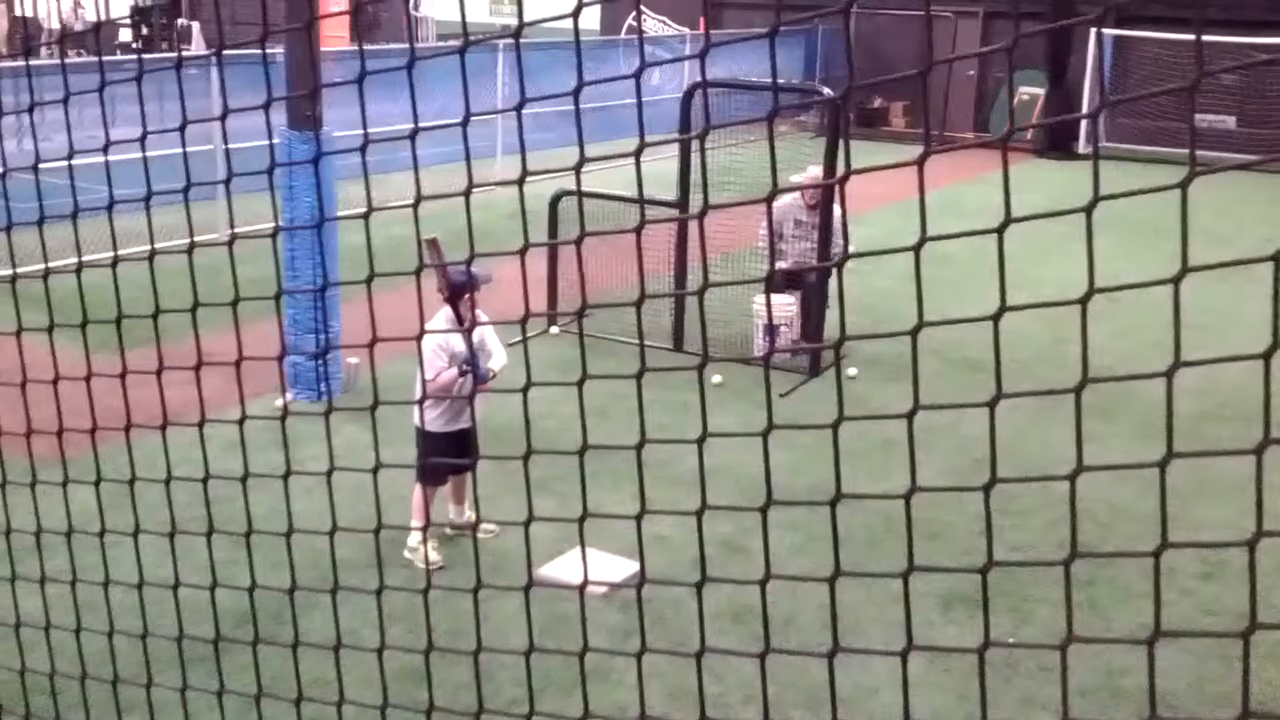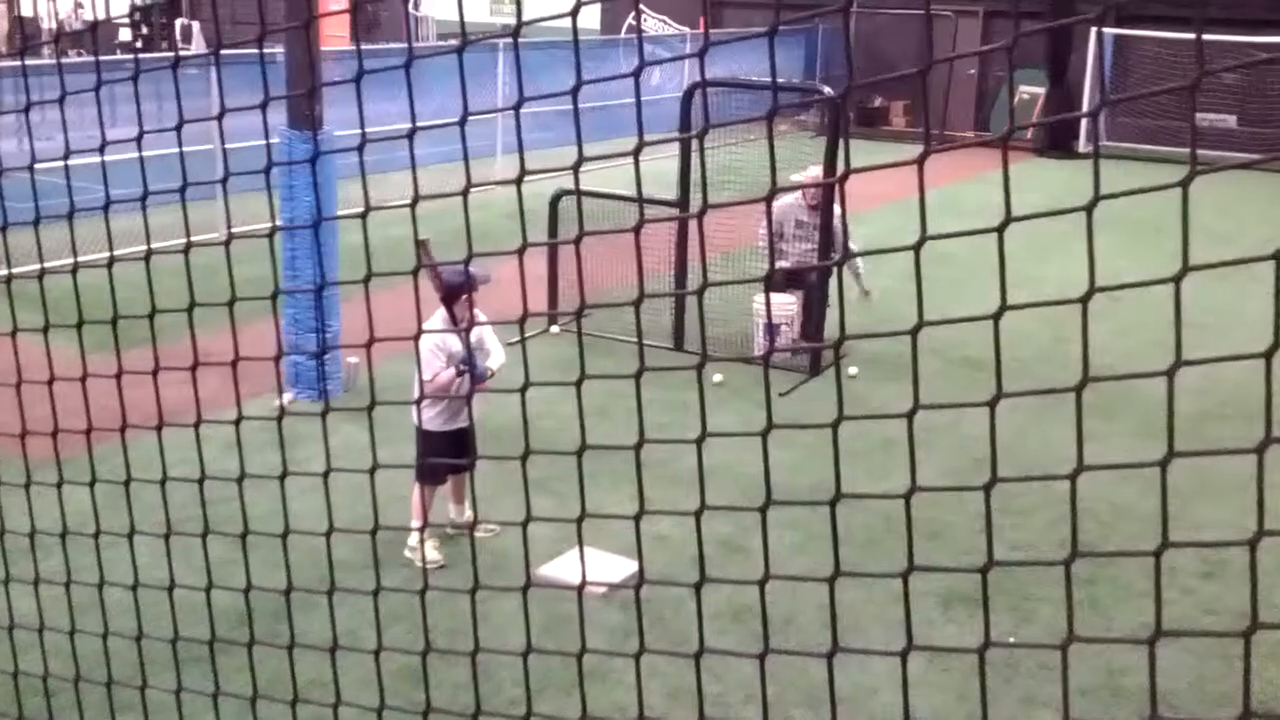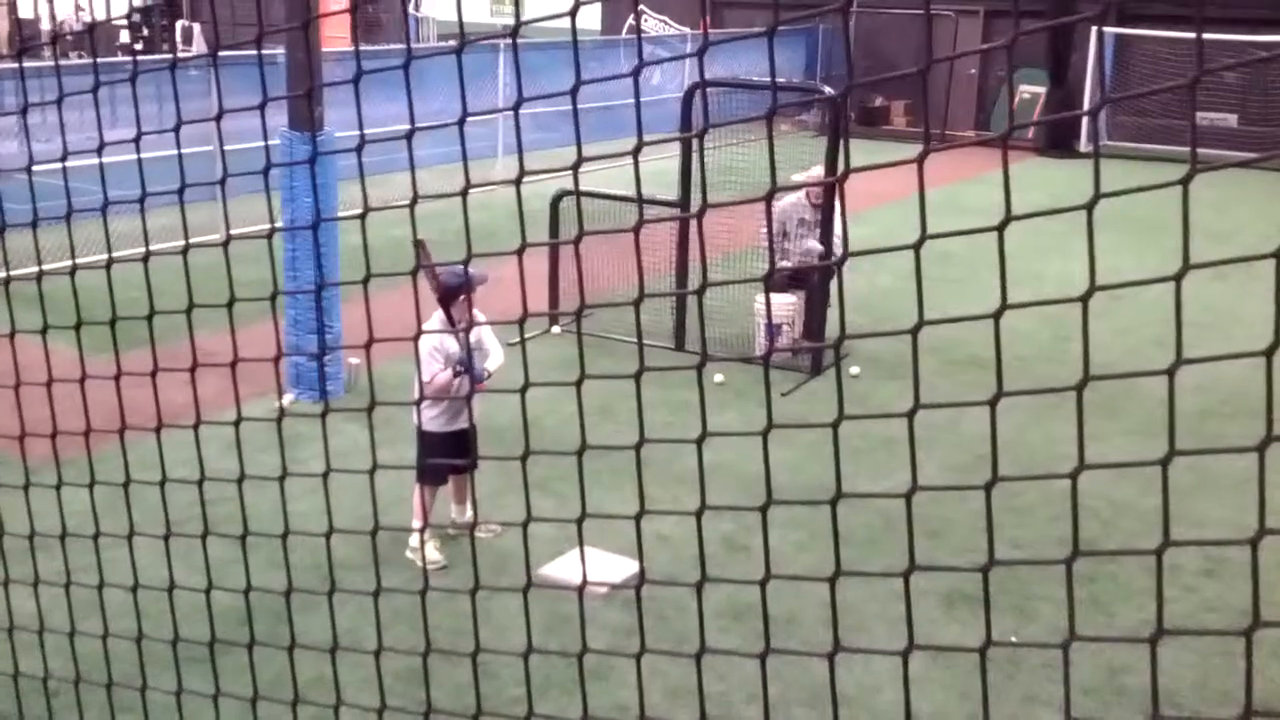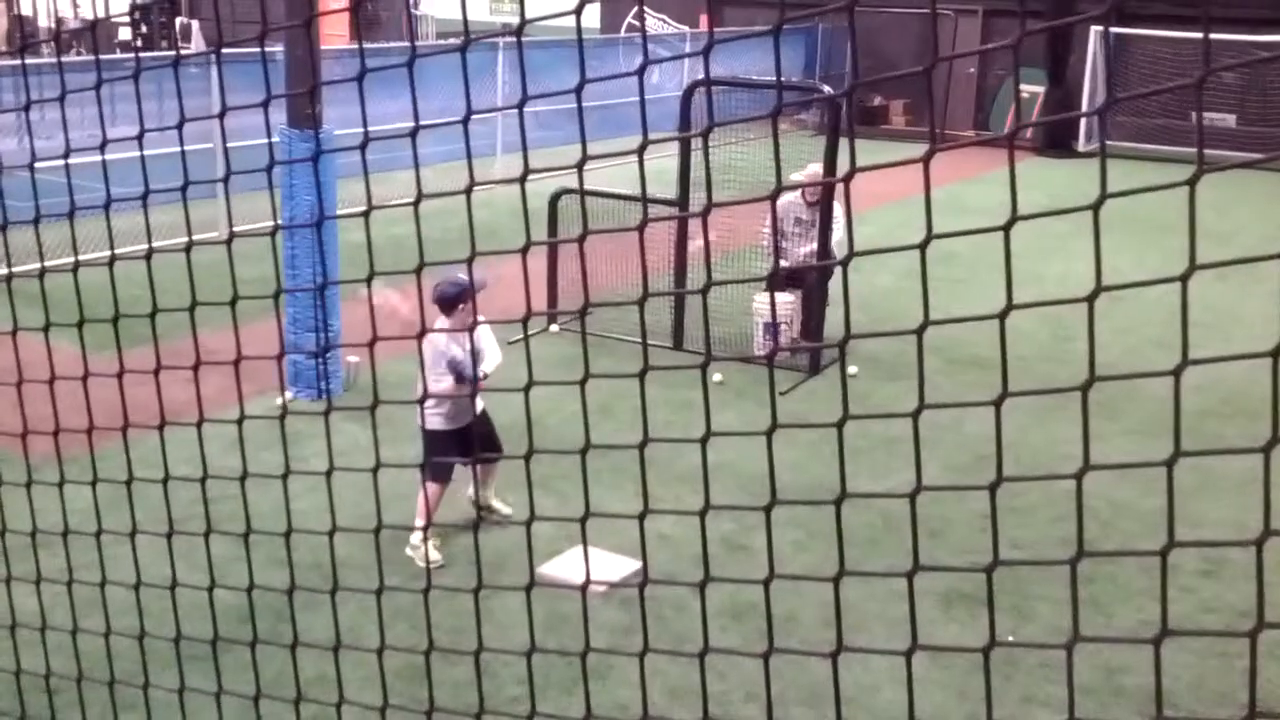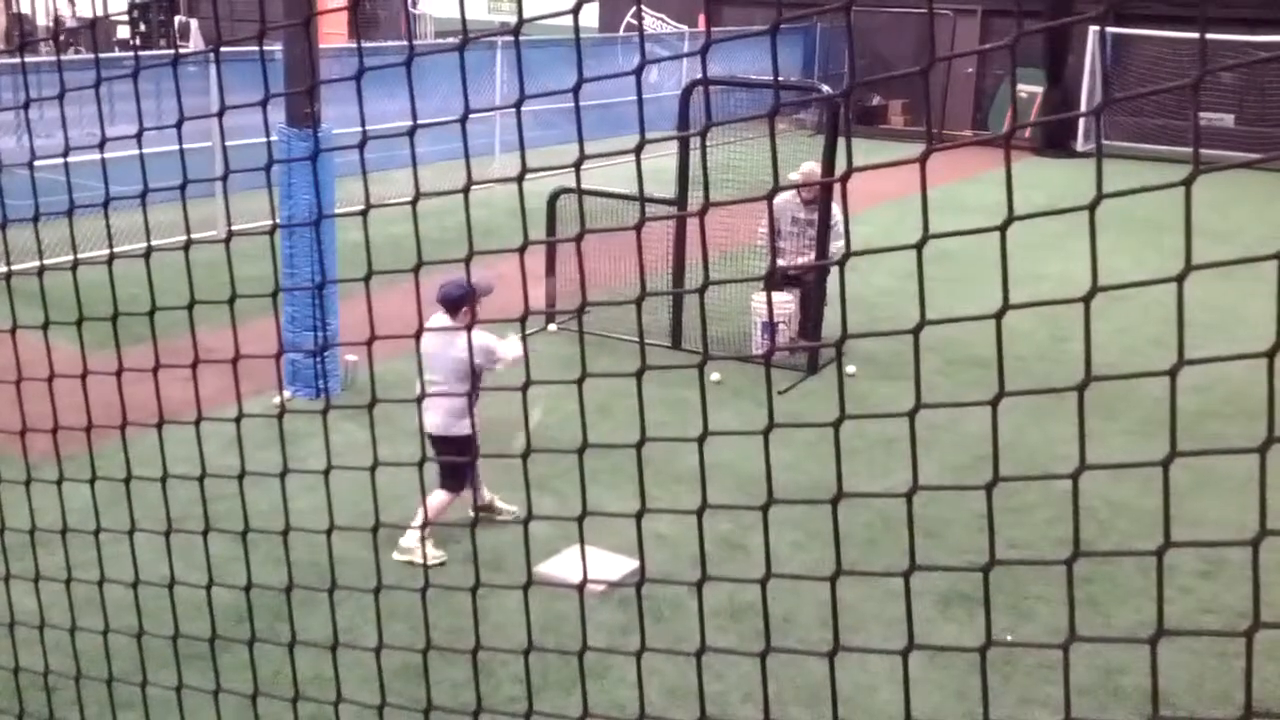
dt=0.3s
person 1, frame 1
left shoulder: (477, 319)
right shoulder: (435, 334)
left elbow: (498, 352)
right elbow: (432, 385)
left wrist: (489, 370)
right wrist: (462, 368)
left hip: (464, 413)
right hip: (436, 420)
left knee: (461, 469)
right knee: (430, 480)
left ankle: (460, 518)
right ankle: (417, 539)
person 1, frame 2
left shoulder: (477, 320)
right shoulder: (433, 335)
left elbow: (497, 352)
right elbow: (430, 386)
left wrist: (486, 370)
right wrist: (459, 368)
left hip: (462, 412)
right hip: (435, 419)
left knee: (461, 469)
right knee: (429, 479)
left ankle: (461, 518)
right ankle: (418, 538)
person 1, frame 3
left shoulder: (476, 320)
right shoulder: (431, 336)
left elbow: (496, 353)
right elbow: (429, 387)
left wrist: (483, 371)
right wrist: (456, 370)
left hip: (464, 413)
right hip: (436, 420)
left knee: (463, 469)
right knee: (430, 480)
left ankle: (462, 518)
right ankle: (419, 538)
person 1, frame 4
left shoulder: (477, 324)
right shoulder: (437, 343)
left elbow: (493, 355)
right elbow: (445, 391)
left wrist: (479, 374)
right wrist: (462, 379)
left hip: (471, 409)
right hip: (441, 418)
left knee: (491, 455)
right knee: (438, 479)
left ankle: (483, 500)
right ankle: (419, 536)
person 1, frame 5
left shoulder: (432, 326)
right shoulder: (477, 342)
right elbow: (510, 351)
right wrist: (516, 342)
left hip: (432, 414)
right hip: (453, 421)
left knee: (467, 458)
right knee: (453, 485)
left ankle: (482, 501)
right ankle: (413, 538)
person 2, frame 1
left shoulder: (833, 212)
right shoulder: (783, 204)
left elbow: (840, 248)
right elbow: (766, 235)
right wrist: (776, 261)
left hip: (814, 268)
right hip: (785, 266)
left knee: (813, 284)
right knee: (773, 283)
left ankle: (811, 341)
person 2, frame 2
left shoulder: (834, 212)
right shoulder: (784, 204)
left elbow: (847, 249)
right elbow: (767, 235)
left wrist: (861, 283)
right wrist: (777, 260)
left hip: (815, 267)
right hip: (786, 266)
left knee: (815, 284)
right knee: (774, 283)
left ankle: (812, 339)
person 2, frame 3
left shoulder: (835, 209)
right shoulder: (788, 204)
left elbow: (837, 238)
right elbow: (769, 235)
left wrist: (818, 247)
right wrist: (779, 261)
left hip: (818, 267)
right hip: (789, 265)
right knee: (775, 283)
person 2, frame 4
left shoulder: (832, 209)
right shoulder: (785, 203)
left elbow: (834, 239)
right elbow: (769, 233)
left wrist: (807, 251)
right wrist: (777, 259)
left hip: (816, 266)
right hip: (786, 263)
left knee: (814, 283)
right knee: (774, 281)
left ankle: (811, 338)
person 2, frame 5
left shoulder: (830, 209)
right shoulder: (782, 201)
left elbow: (836, 246)
right elbow: (766, 232)
left wrist: (805, 261)
right wrist: (775, 258)
left hip: (813, 265)
right hip: (783, 262)
left knee: (812, 282)
right knee: (772, 279)
left ankle: (808, 337)
